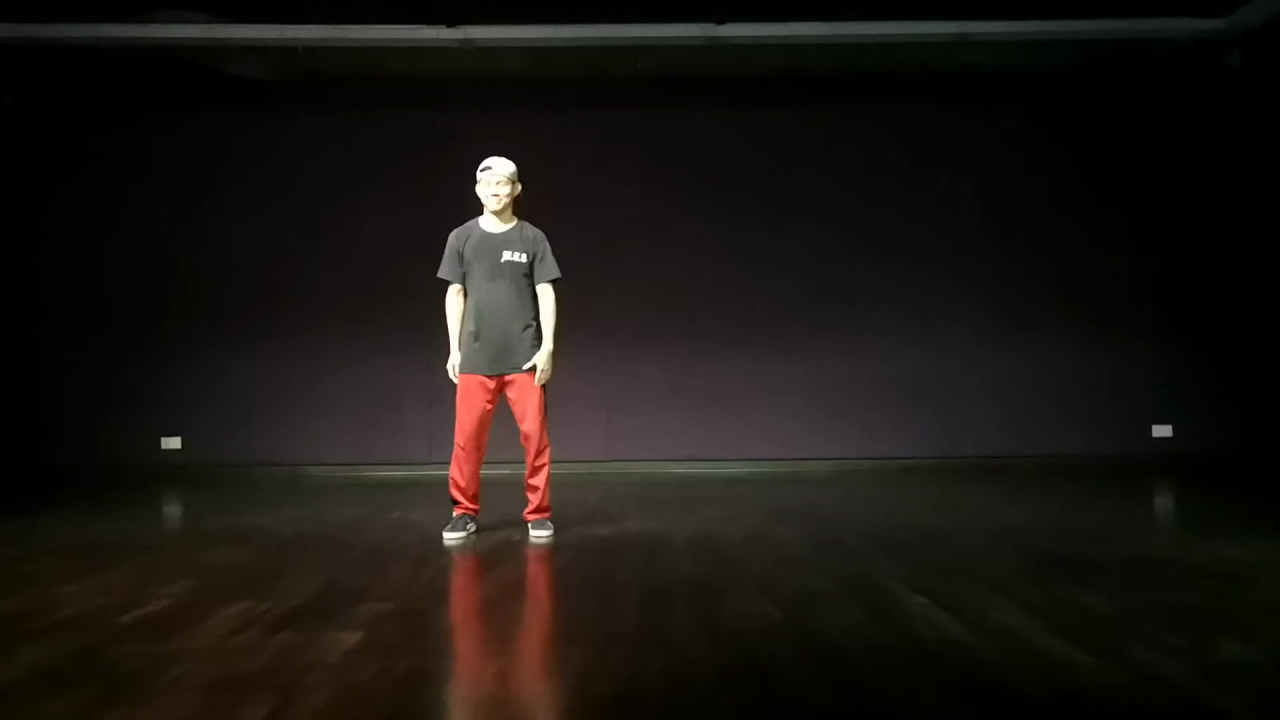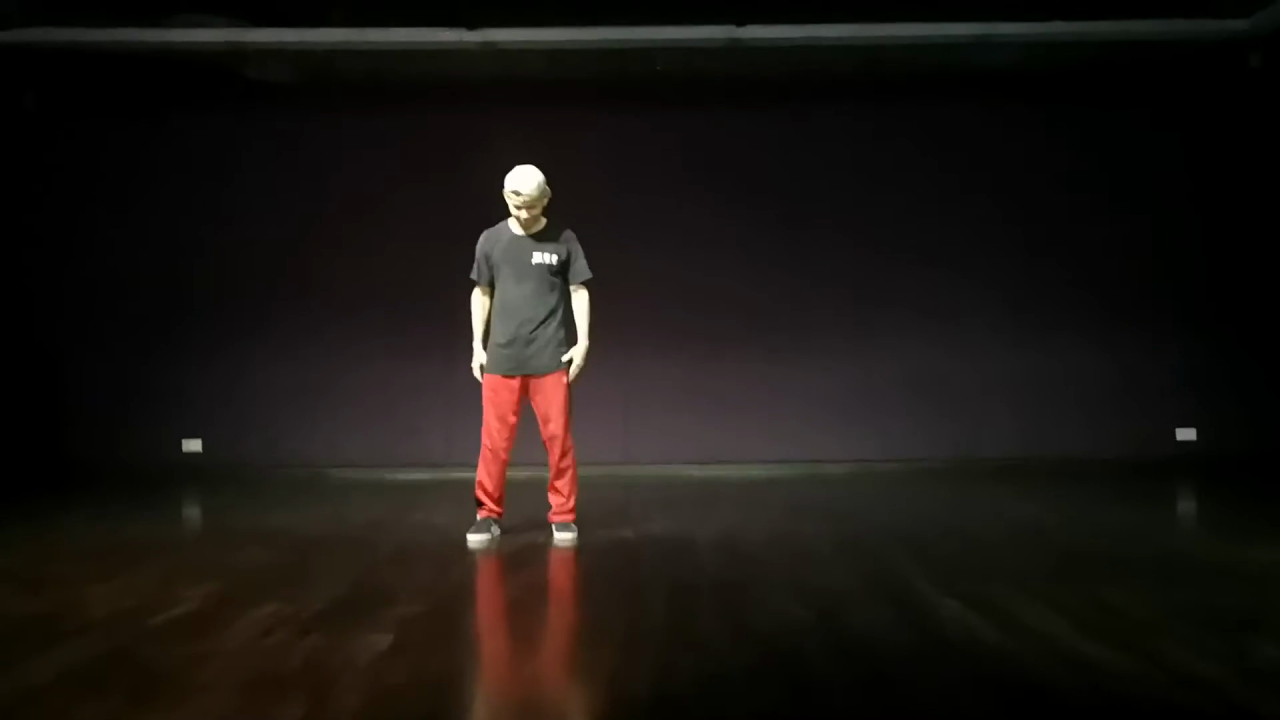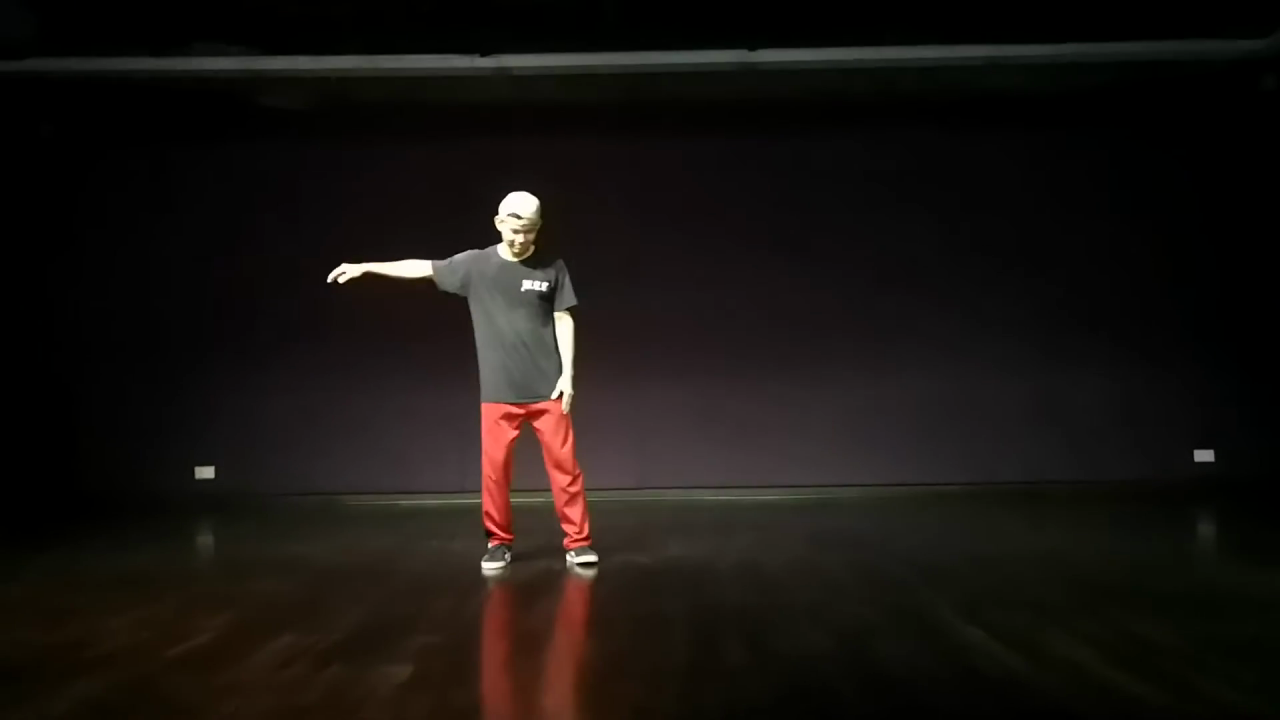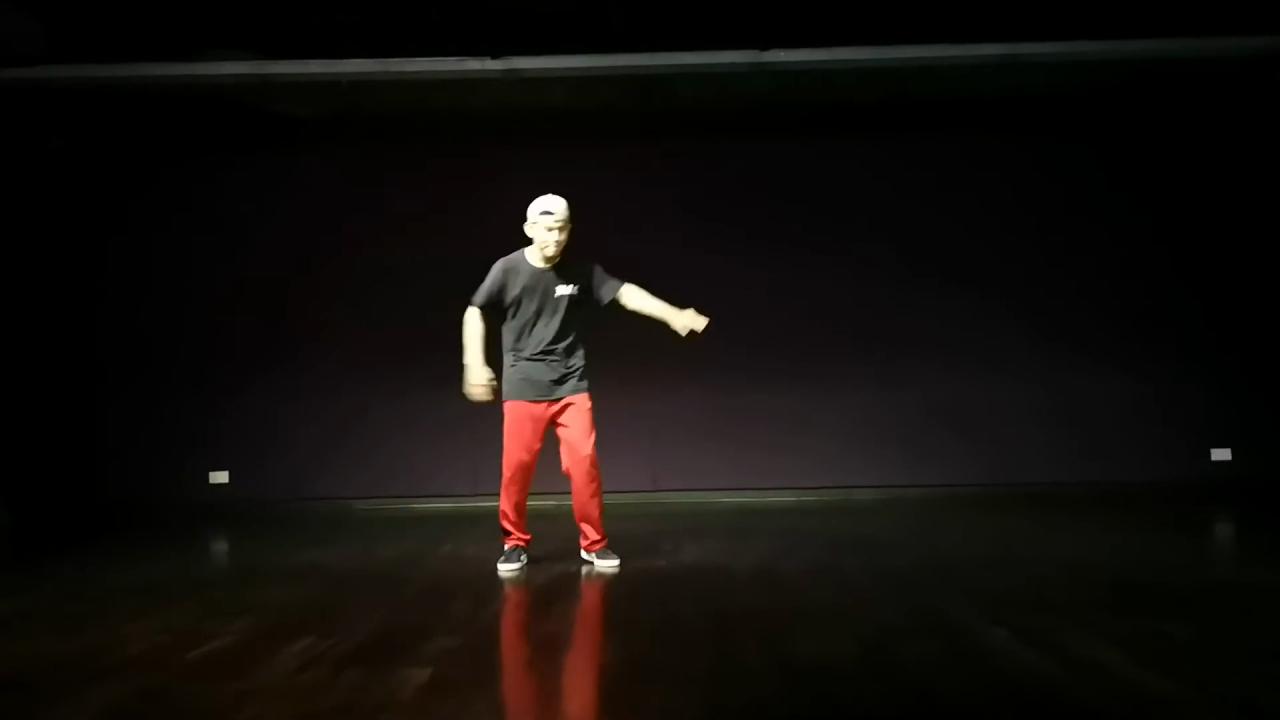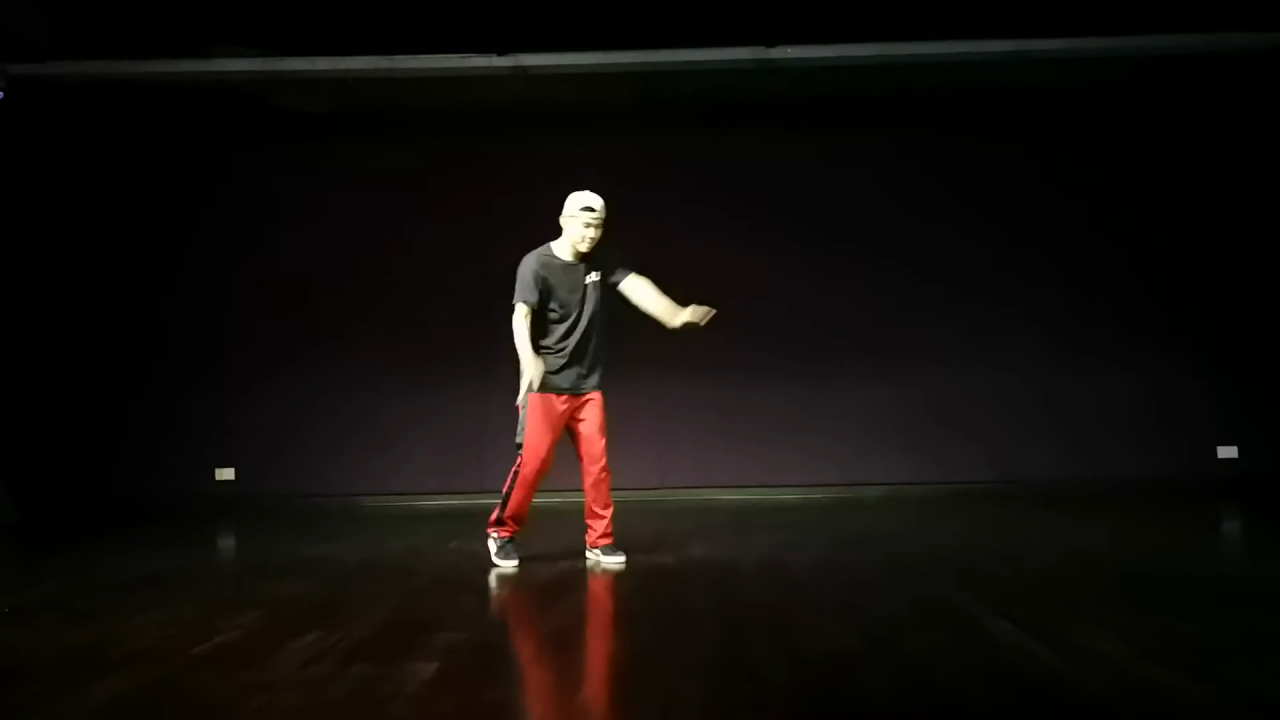
dt=1s
person 1, frame 1
left shoulder: (532, 238)
right shoulder: (461, 238)
left elbow: (545, 294)
right elbow: (455, 294)
left wrist: (547, 346)
right wrist: (454, 348)
left hip: (524, 356)
right hip: (475, 357)
left knee: (534, 437)
right knee: (467, 438)
left ankle: (538, 513)
right ankle: (464, 512)
person 1, frame 2
left shoulder: (563, 239)
right shoulder: (491, 240)
left elbow: (578, 291)
right elbow: (481, 293)
left wrist: (583, 341)
right wrist: (477, 346)
left hip: (550, 357)
right hip: (501, 358)
left knee: (557, 438)
right knee: (494, 440)
left ankle: (563, 514)
right ankle: (489, 514)
person 1, frame 3
left shoulder: (553, 267)
right shoulder: (474, 264)
left elbow: (564, 320)
right elbow: (421, 268)
left wrist: (568, 373)
right wrist: (365, 266)
left hip: (546, 386)
right hip: (500, 388)
left knee: (563, 463)
right knee: (495, 468)
left ankle: (577, 541)
right ankle: (499, 542)
person 1, frame 4
left shoulder: (579, 269)
right shoulder: (506, 269)
left elbow: (624, 292)
right elbow: (474, 312)
left wrist: (672, 313)
right wrist: (474, 363)
left hip: (569, 385)
right hip: (522, 386)
left knee: (583, 463)
right knee: (516, 468)
left ankle: (594, 543)
right ankle: (514, 543)
person 1, frame 5
left shoulder: (599, 263)
right shoulder: (536, 264)
left elbow: (635, 286)
right elbow: (521, 316)
left wrist: (675, 315)
right wrist: (528, 361)
left hip: (587, 383)
right hip: (546, 383)
left knee: (597, 463)
right knee: (533, 460)
left ankle: (599, 540)
right ankle: (502, 531)
